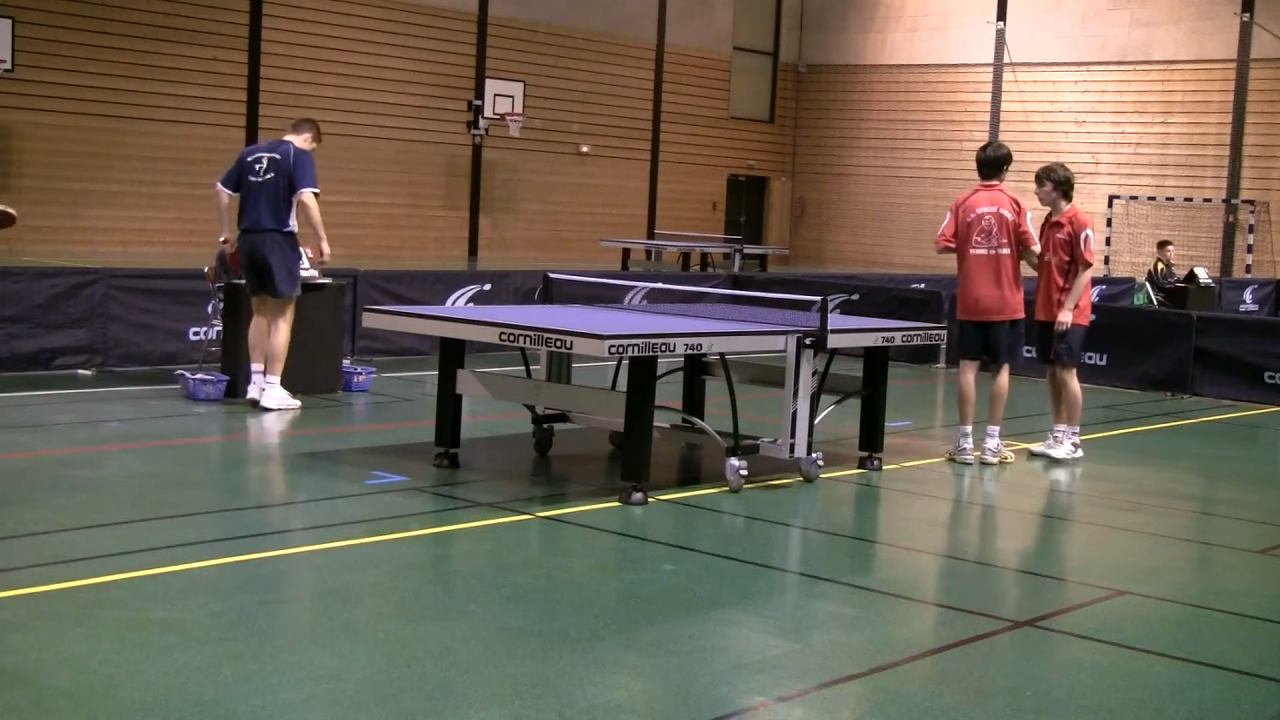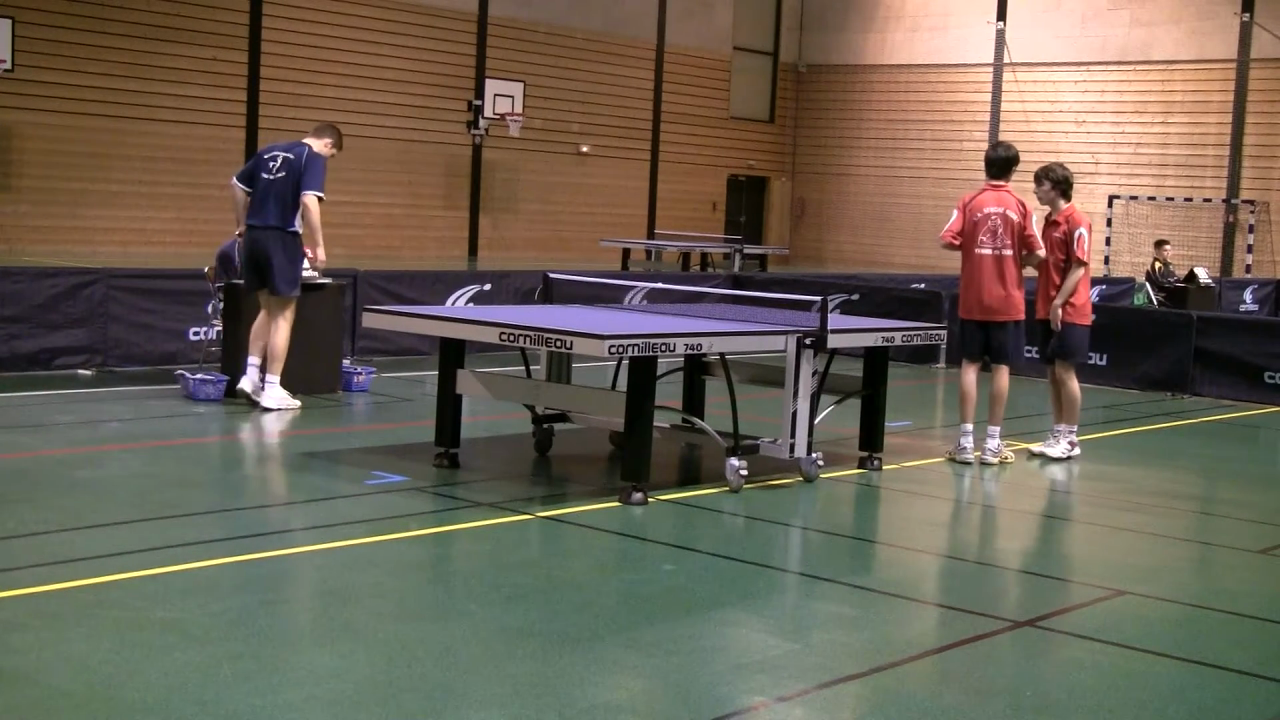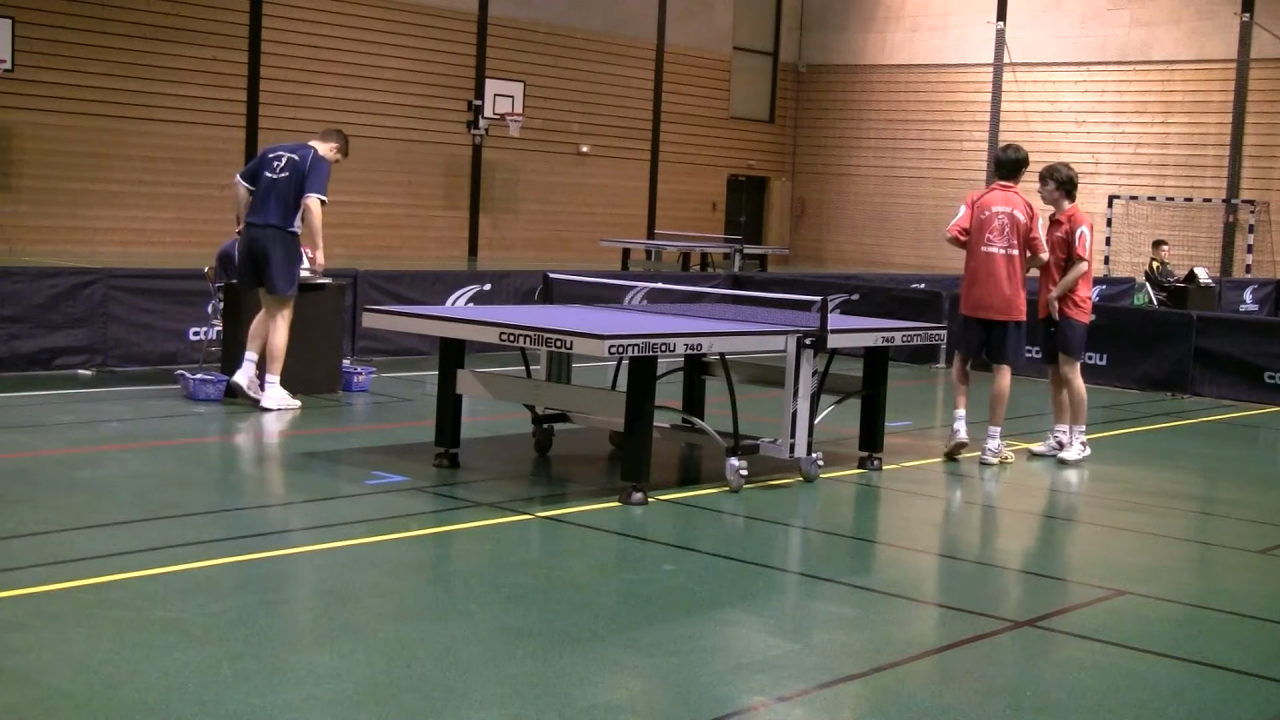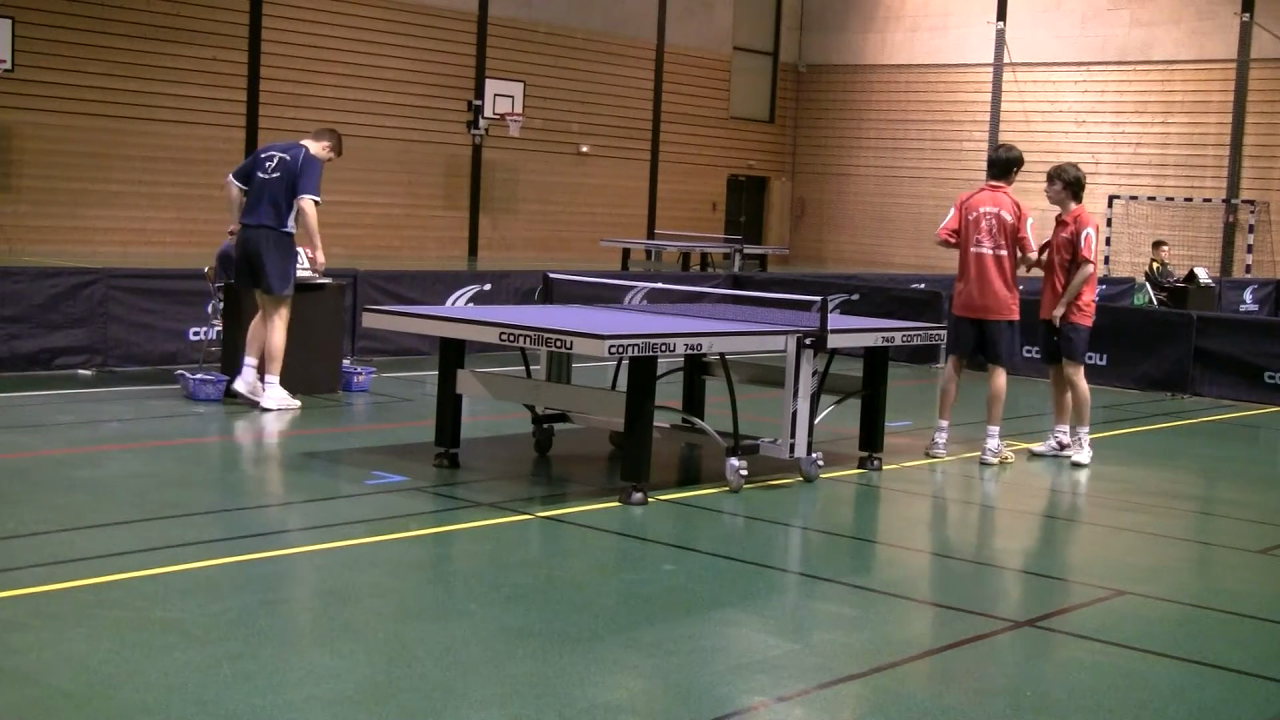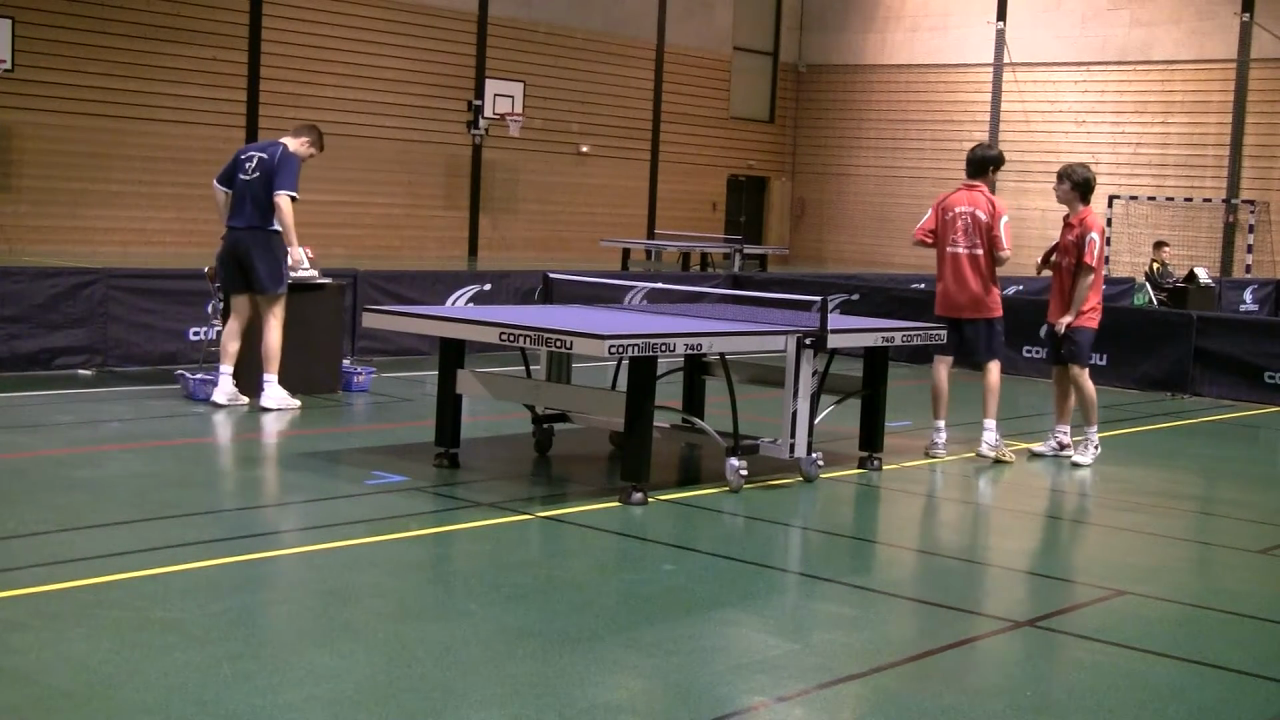
dt=0.3s
person 1, frame 1
left shoulder: (962, 204)
right shoulder: (1015, 204)
left elbow: (942, 245)
right elbow: (1033, 249)
right wrist: (1016, 254)
left hip: (971, 301)
right hip: (1006, 302)
left knee: (968, 367)
right knee: (1002, 369)
left ankle: (965, 443)
right ankle: (992, 443)
person 1, frame 2
left shoulder: (969, 202)
right shoulder: (1020, 206)
left elbow: (947, 241)
right elbow: (1038, 254)
left hip: (973, 301)
right hip: (1007, 303)
left knee: (969, 368)
right knee: (1001, 369)
left ankle: (965, 441)
right ankle: (992, 444)
person 1, frame 3
left shoulder: (976, 200)
right shoulder: (1027, 208)
left elbow: (952, 235)
right elbow: (1041, 257)
left wrist: (975, 245)
left hip: (975, 299)
right hip: (1009, 303)
left knee: (961, 360)
right knee: (1002, 369)
left ankle: (960, 426)
right ankle: (992, 444)
person 1, frame 4
left shoulder: (966, 201)
right shoulder: (1018, 208)
left elbow: (944, 238)
right elbow: (1029, 255)
right wrist: (1014, 262)
left hip: (966, 299)
right hip: (1001, 302)
left knee: (954, 363)
right knee: (999, 370)
left ankle: (940, 436)
right ankle: (992, 444)
person 1, frame 5
left shoulder: (945, 201)
right shoulder: (994, 206)
left elbow: (920, 238)
right elbow: (1003, 254)
right wrist: (989, 259)
left hip: (948, 299)
right hip: (983, 300)
left knee: (942, 362)
right knee: (991, 364)
left ankle: (938, 437)
right ankle: (990, 436)
person 2, frame 1
left shoulder: (1080, 223)
right shoulder: (1047, 223)
left elbow: (1086, 270)
left wrist: (1068, 308)
left hip: (1069, 313)
right hip: (1045, 311)
left knee: (1066, 372)
right knee: (1053, 373)
left ankle: (1073, 440)
right ankle: (1057, 435)
person 2, frame 2
left shoulder: (1077, 221)
right shoulder: (1049, 221)
left elbow: (1079, 268)
left wrist: (1058, 303)
left hip: (1070, 311)
right hip: (1049, 310)
left knee: (1066, 372)
right knee: (1053, 373)
left ankle: (1070, 439)
right ankle: (1058, 435)
person 2, frame 3
left shoulder: (1079, 221)
right shoulder: (1054, 221)
left elbow: (1081, 265)
left wrist: (1054, 294)
left hip: (1071, 307)
right hip: (1051, 307)
left knee: (1070, 370)
right knee: (1054, 373)
left ankle: (1079, 439)
right ankle: (1059, 436)
person 2, frame 4
left shoulder: (1084, 222)
right shoulder: (1060, 222)
left elbow: (1086, 268)
left wrist: (1064, 304)
right wrist: (1039, 262)
left hip: (1074, 311)
right hip: (1053, 311)
left knee: (1072, 372)
right knee: (1056, 374)
left ankle: (1083, 440)
right ankle: (1061, 438)
person 2, frame 5
left shoulder: (1091, 225)
right shoulder: (1068, 222)
left elbow: (1088, 274)
left wrist: (1072, 313)
right wrist: (1048, 264)
left hip: (1080, 315)
right hip: (1058, 313)
left knee: (1077, 373)
right knee: (1060, 375)
left ankle: (1091, 440)
right ankle: (1061, 438)
person 3, frame 1
left shoulder: (250, 153)
right shoulder: (299, 156)
left elbow: (222, 192)
right elbow: (306, 199)
left wrist: (227, 233)
right wrist: (322, 239)
left hip: (248, 241)
right hip: (278, 241)
left knee: (261, 313)
right knee: (281, 318)
left ankle: (255, 384)
right ankle: (273, 390)
person 3, frame 2
left shoulder: (268, 151)
right shoulder: (313, 158)
left elbow: (237, 186)
right elbow: (308, 201)
left wrist: (243, 225)
right wrist: (318, 246)
left hip: (254, 237)
right hip: (281, 239)
left knee: (266, 313)
right knee: (282, 316)
left ankle: (251, 377)
right ankle: (272, 390)
person 3, frame 3
left shoulder: (272, 151)
right shoulder: (318, 161)
left elbow: (240, 183)
right elbow: (311, 204)
left wrist: (243, 223)
right wrist: (318, 249)
left hip: (252, 236)
right hip: (280, 239)
left knee: (268, 310)
right knee: (280, 316)
left ankle: (247, 371)
right ankle: (272, 390)
person 3, frame 4
left shoulder: (266, 151)
right shoulder: (309, 161)
left elbow: (232, 183)
right elbow: (305, 205)
left wrist: (236, 223)
right wrist: (317, 247)
left hip: (248, 236)
right hip: (275, 239)
left knee: (265, 312)
right knee: (278, 317)
left ankle: (248, 375)
right ankle: (272, 390)
person 3, frame 5
left shoulder: (247, 151)
right shoulder: (288, 158)
left elbow: (219, 187)
right elbow: (281, 201)
right wrist: (293, 245)
left hip: (235, 239)
right hip: (263, 240)
left knee: (238, 317)
right knee: (273, 316)
left ankle: (224, 386)
right ankle: (271, 390)
